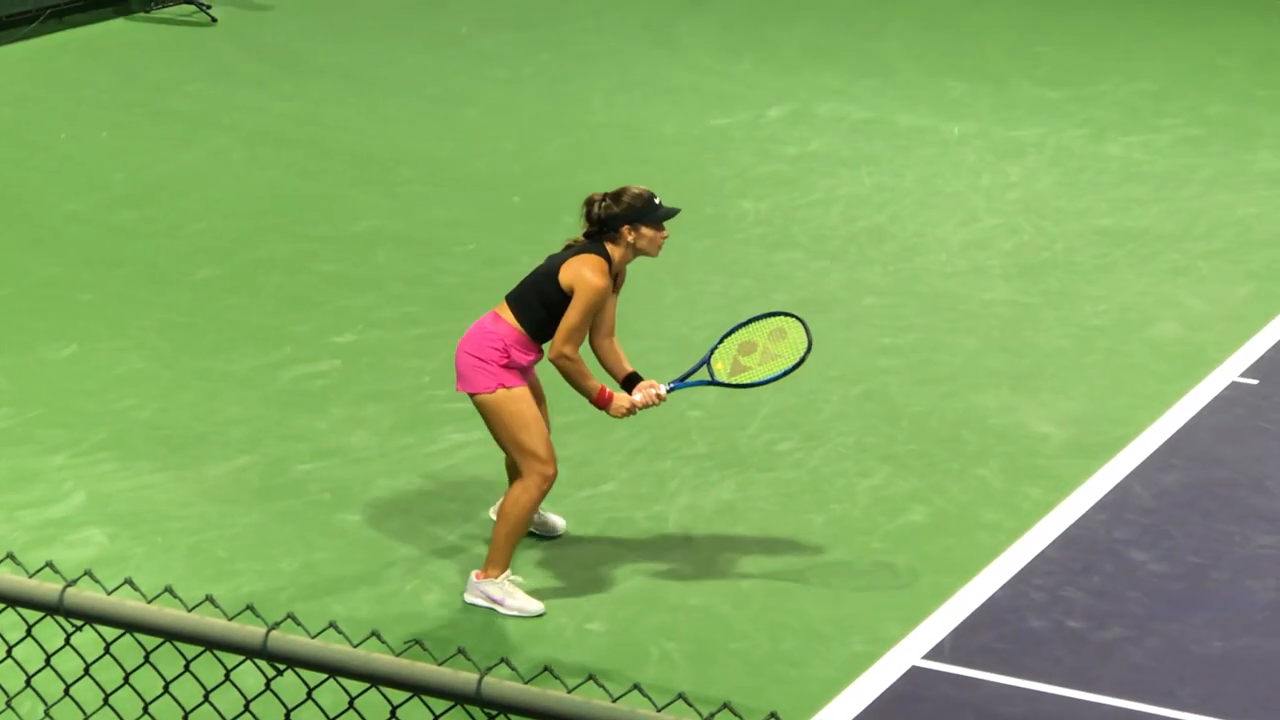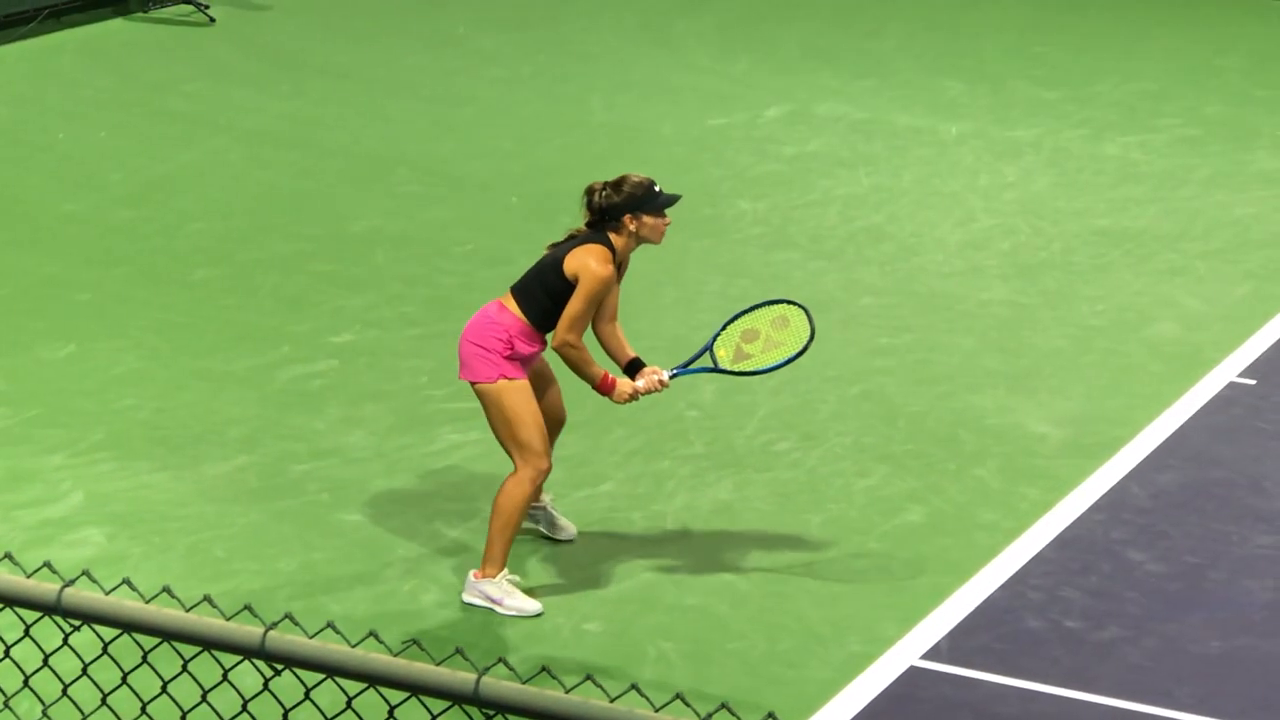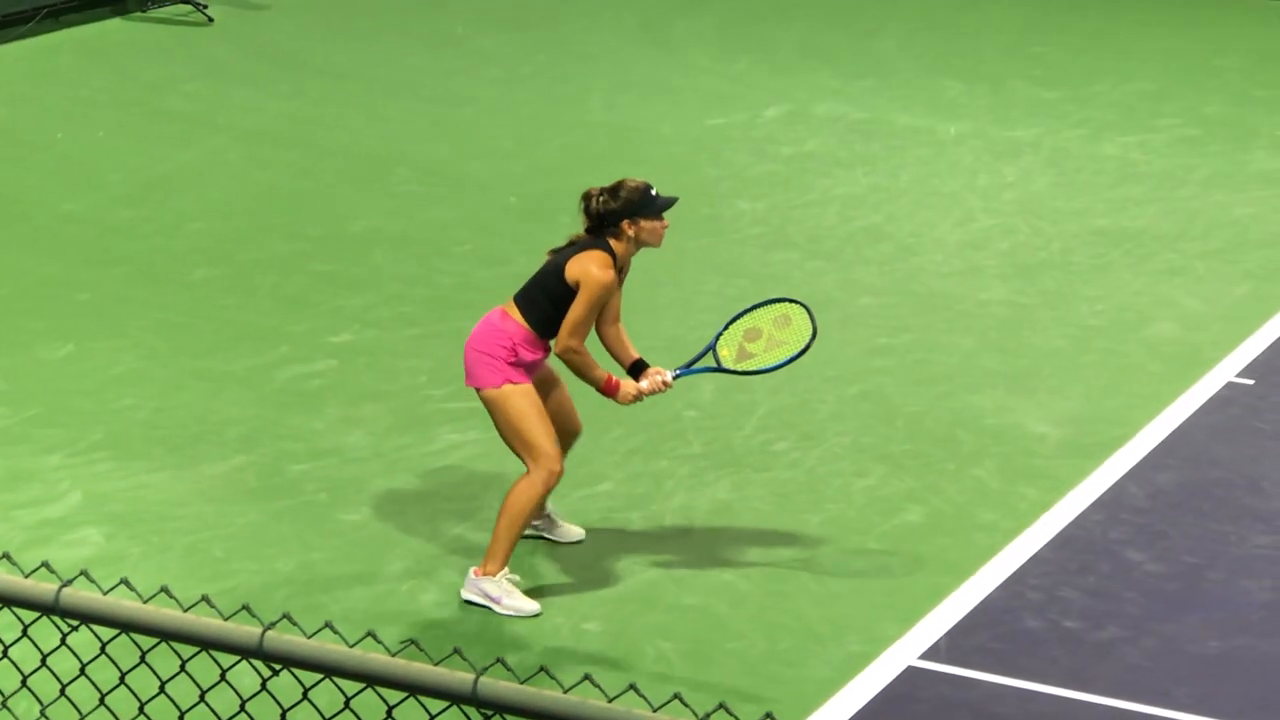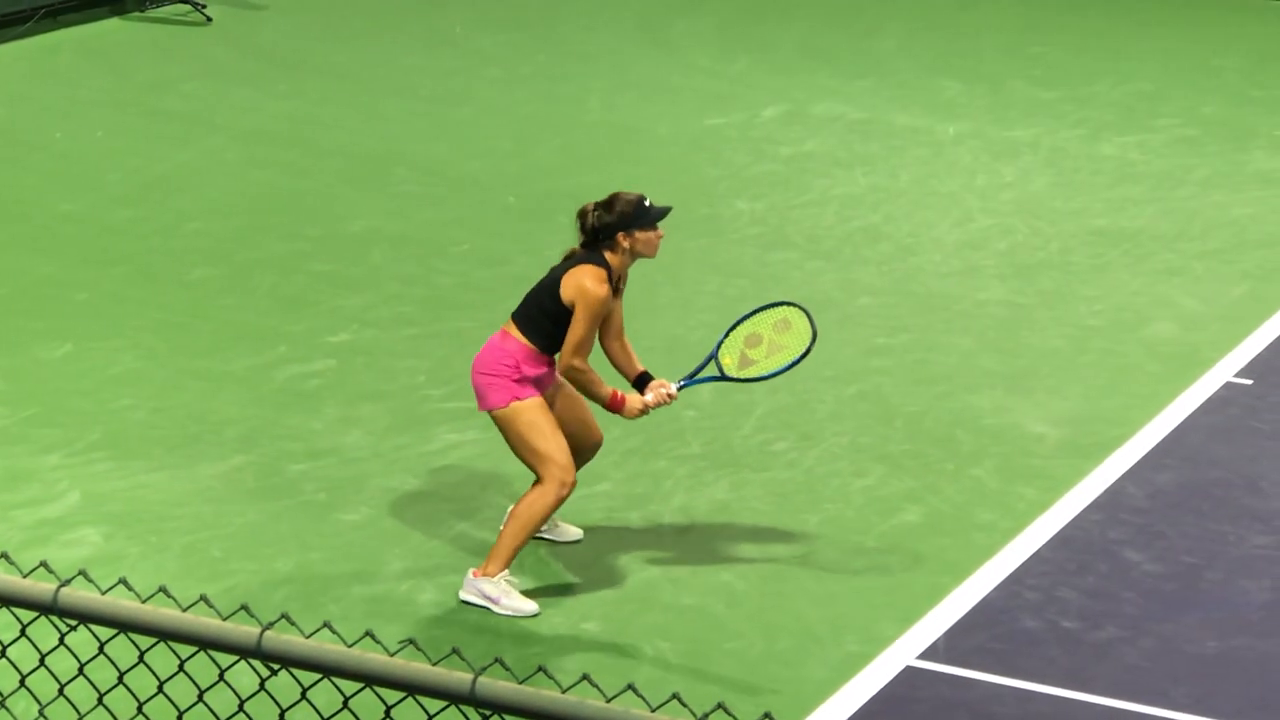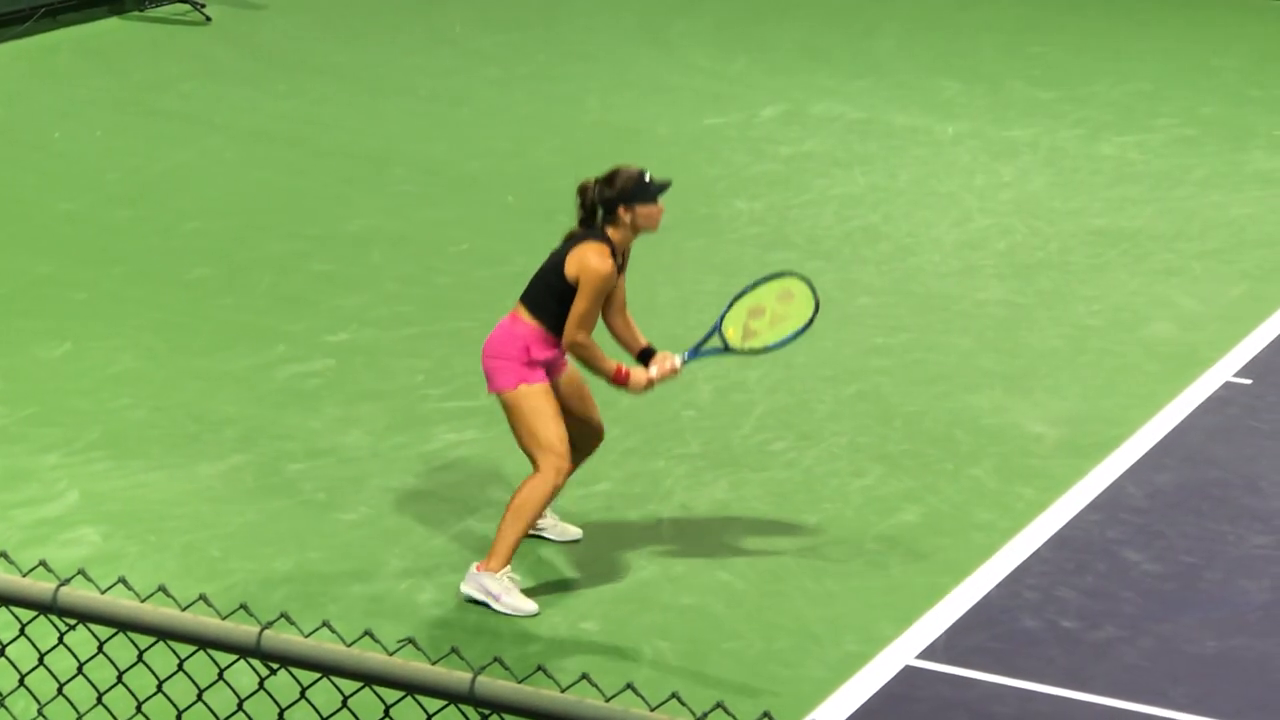
dt=0.1s
person 1, frame 1
left shoulder: (611, 265)
right shoulder: (594, 276)
left elbow: (602, 338)
right elbow: (563, 352)
left wrist: (633, 383)
right wrist: (605, 399)
left hip: (509, 353)
right hip: (491, 358)
left knee: (529, 443)
right knee: (541, 470)
left ankle: (514, 511)
right ankle: (488, 581)
person 1, frame 2
left shoulder: (613, 252)
right shoulder: (599, 265)
left elbow: (605, 324)
right elbow: (566, 341)
left wrist: (636, 370)
right wrist: (608, 385)
left hip: (514, 344)
right hip: (494, 348)
left knee: (553, 419)
right knee: (534, 463)
left ankle: (531, 505)
right ankle: (486, 579)
person 1, frame 3
left shoulder: (616, 257)
right shoulder: (599, 270)
left elbow: (608, 325)
right elbow: (570, 345)
left wrist: (640, 370)
right wrist: (613, 386)
left hip: (524, 351)
right hip: (498, 355)
left knee: (567, 430)
right knee: (546, 466)
left ankle: (532, 513)
right ankle: (486, 578)
person 1, frame 4
left shoulder: (614, 269)
right shoulder: (594, 286)
left elbow: (613, 339)
right elbow: (573, 364)
left wrist: (645, 382)
right wrist: (619, 401)
left hip: (531, 369)
right hip: (505, 373)
left knee: (587, 441)
right knee: (560, 478)
left ankle: (529, 517)
right ankle: (486, 579)
person 1, frame 5
left shoulder: (617, 244)
right shoulder: (599, 262)
left elbow: (616, 312)
right elbow: (577, 338)
left wrist: (648, 356)
right wrist: (623, 376)
left hip: (542, 352)
right hip: (516, 355)
left knee: (589, 434)
right knee: (555, 466)
left ankle: (533, 514)
right ankle: (488, 574)
